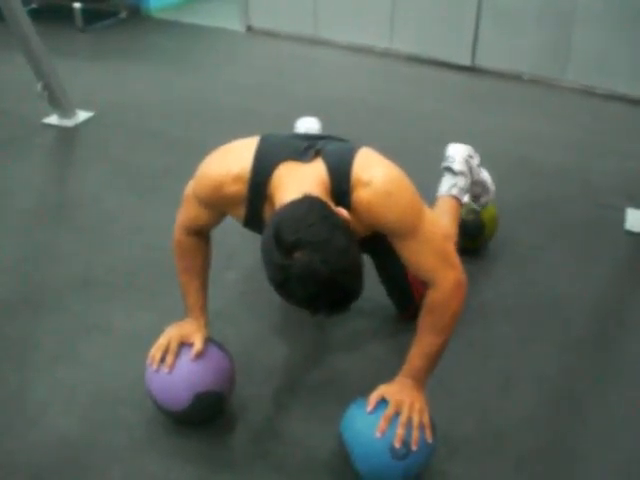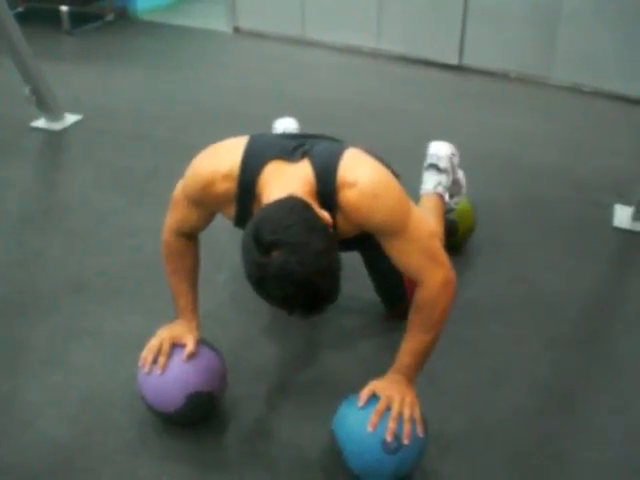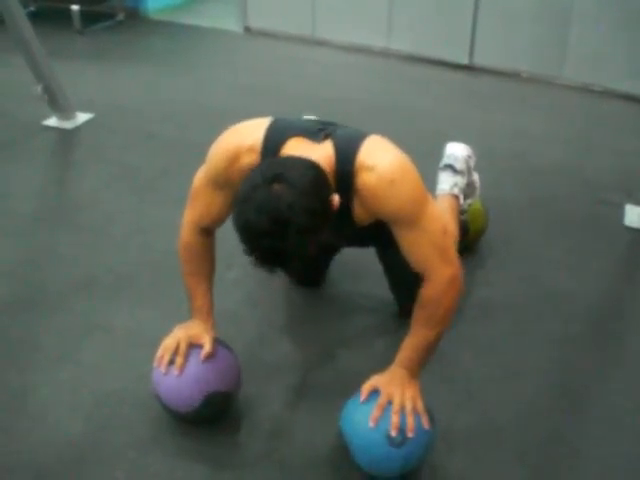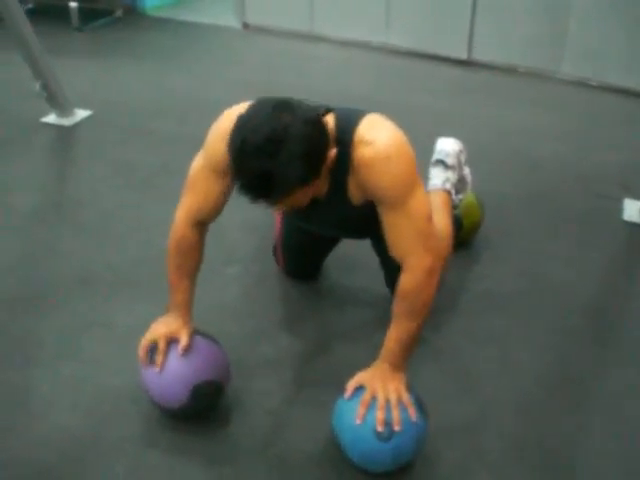
dt=0.5s
person 1, frame 1
left shoulder: (378, 190)
right shoulder: (224, 177)
left elbow: (449, 281)
right elbow: (190, 230)
left wrist: (411, 381)
right wrist: (195, 317)
left hip: (371, 215)
left knee: (416, 304)
left ankle: (457, 177)
person 1, frame 2
left shoulder: (365, 192)
right shoulder: (214, 176)
left elbow: (438, 279)
right elbow: (178, 232)
left wrist: (401, 377)
right wrist: (186, 319)
left hip: (362, 213)
left knee: (404, 302)
left ankle: (437, 177)
person 1, frame 3
left shoulder: (384, 176)
right shoulder: (235, 153)
left elbow: (445, 275)
right elbow: (197, 228)
left wrist: (404, 372)
right wrist: (201, 319)
left hip: (382, 213)
left knee: (416, 299)
right knee: (301, 276)
left ankle: (453, 177)
person 1, frame 4
left shoulder: (380, 152)
right shoulder: (232, 131)
left elbow: (421, 266)
right elbow: (191, 220)
left wrist: (390, 366)
right wrist: (178, 313)
left hip: (381, 205)
left knee: (419, 274)
right knee: (295, 270)
left ankle: (444, 175)
